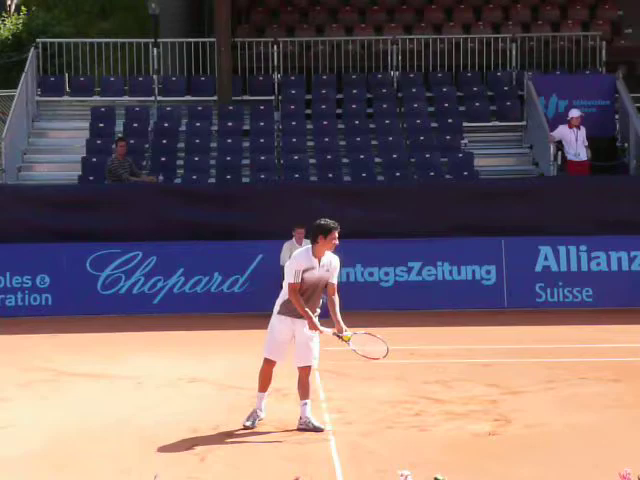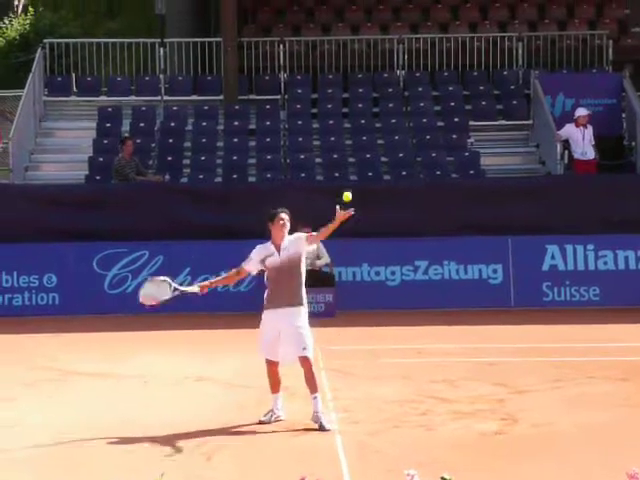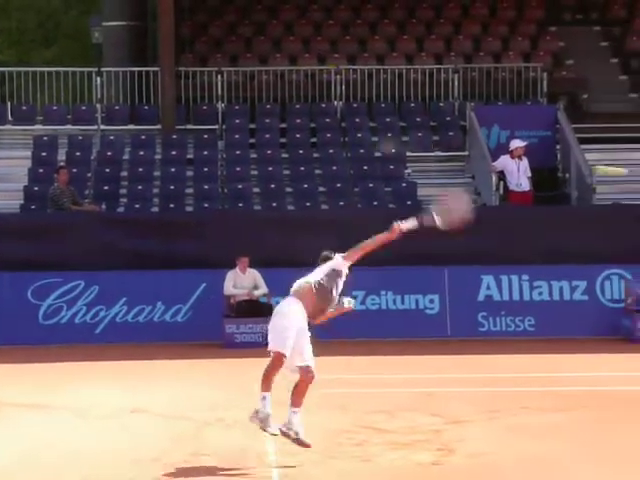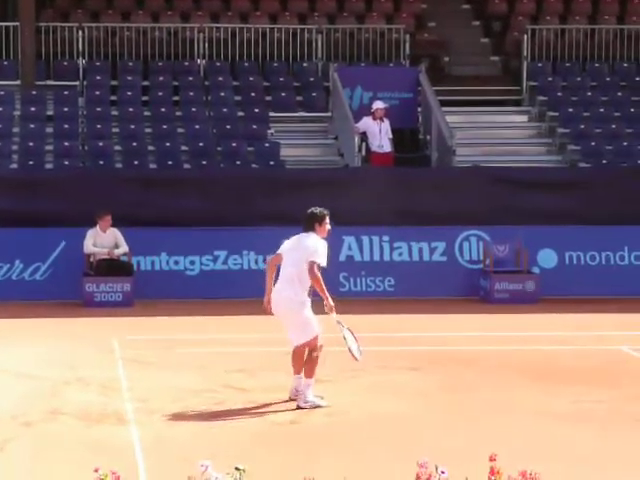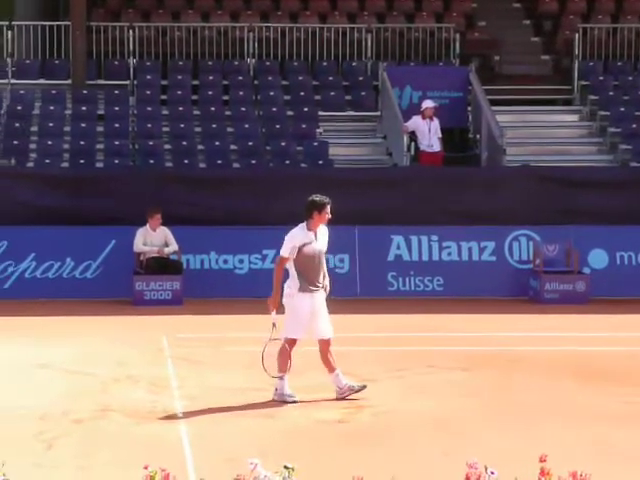
dt=1s
person 1, frame 1
left shoulder: (333, 262)
right shoulder: (299, 258)
left elbow: (332, 294)
right elbow: (293, 293)
left wrist: (338, 321)
right wrist: (310, 318)
left hip: (309, 321)
right hip: (284, 316)
left knee: (305, 369)
right knee: (268, 362)
left ankle: (305, 417)
right ankle: (259, 409)
person 1, frame 2
left shoulder: (297, 240)
right shoulder: (260, 252)
left elbow: (319, 235)
right elbow: (239, 273)
left wrist: (338, 220)
right wrist: (211, 282)
left hip: (296, 313)
right hip: (272, 314)
left knee: (306, 360)
right knee: (271, 363)
left ankle: (317, 412)
right ankle: (277, 408)
person 1, frame 3
left shoulder: (330, 298)
right shoulder: (336, 266)
right elbow: (356, 251)
left wrist: (338, 308)
right wrist: (389, 235)
left hip: (299, 322)
right hip: (291, 311)
left knee: (307, 375)
right knee: (278, 360)
left ankle: (292, 424)
right ankle: (263, 409)
person 1, frame 4
left shoulder: (294, 240)
right shoulder: (318, 243)
left elbow: (271, 264)
right elbow: (313, 272)
left wrist: (269, 293)
right wrist: (327, 298)
left hip: (279, 298)
right hip: (295, 300)
left knee: (302, 344)
right knee: (314, 345)
left ankle: (298, 389)
right ankle: (305, 396)
person 1, frame 5
left shoulder: (324, 232)
right shoulder: (296, 236)
right elbow: (280, 264)
left wrist: (325, 279)
right wrist: (276, 293)
left hip: (317, 295)
right hip: (298, 295)
left knee: (325, 341)
right knee: (291, 341)
left ankle: (340, 385)
right ankle: (281, 388)
